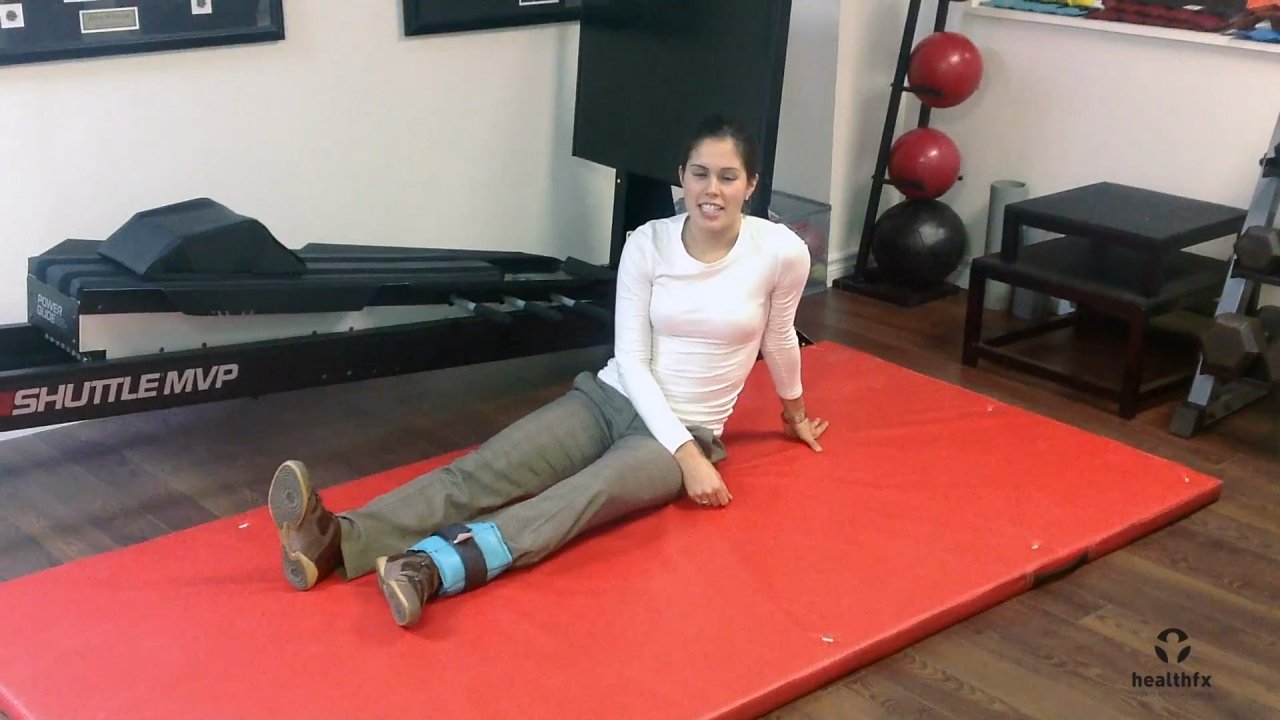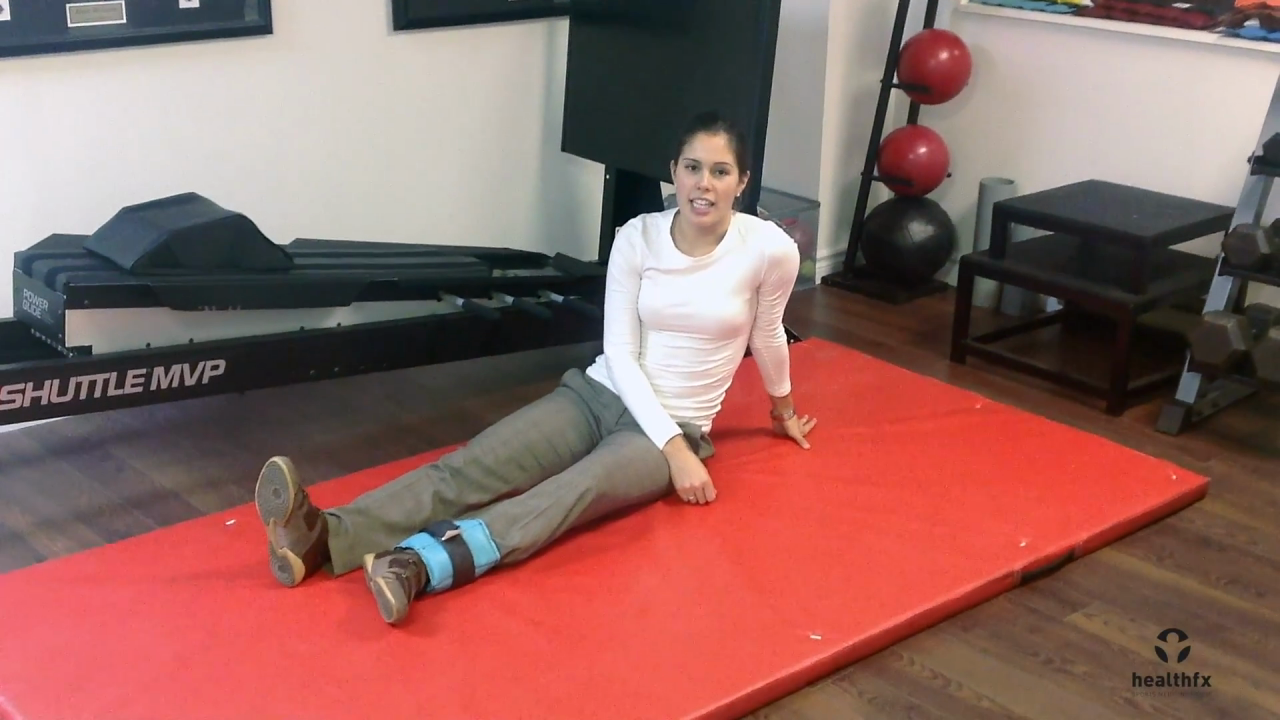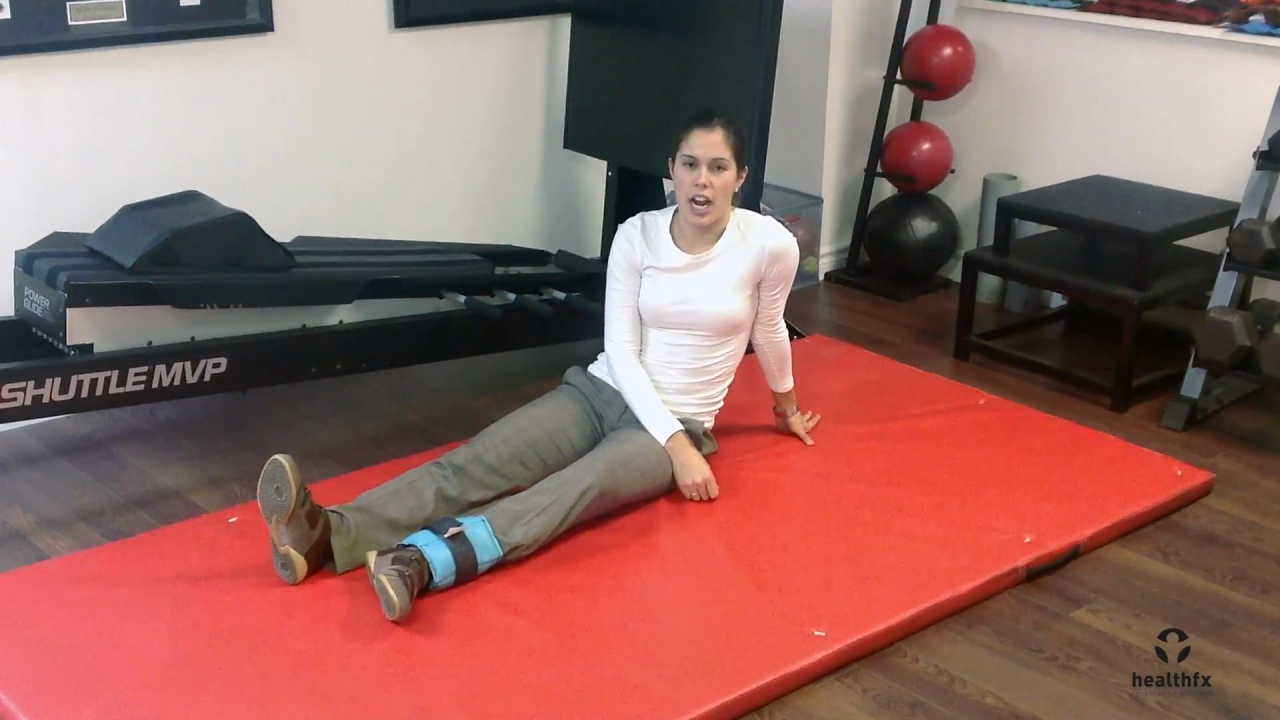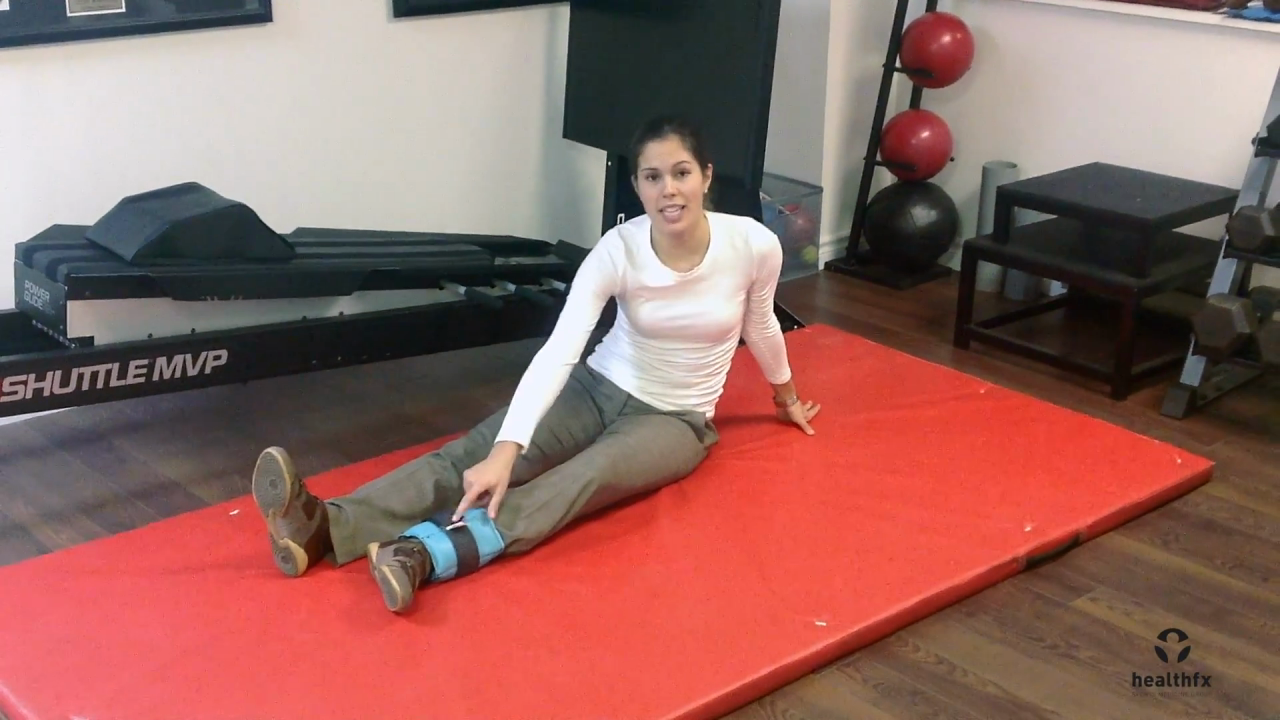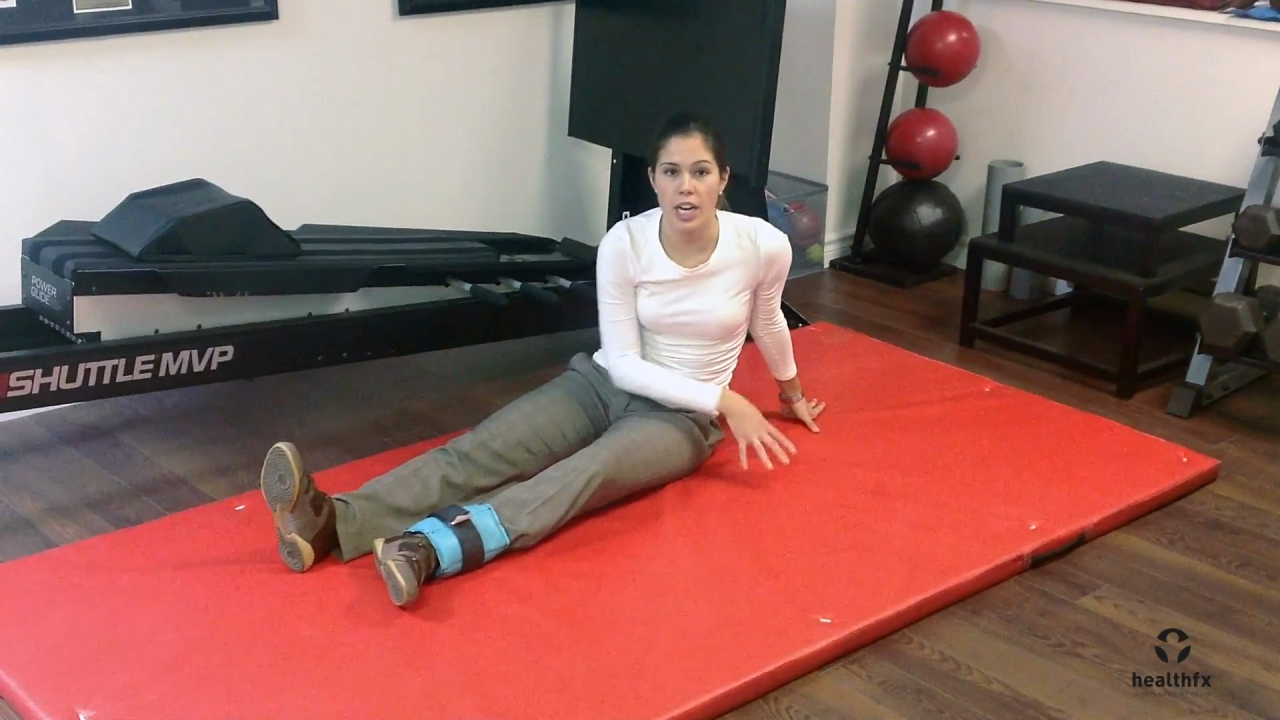
dt=1s
person 1, frame 1
left shoulder: (781, 252)
right shoulder: (647, 242)
left elbow: (779, 339)
right elbow: (631, 360)
left wrist: (793, 411)
right wrist: (688, 455)
left hip: (687, 430)
right hip: (608, 396)
left knee: (592, 491)
right knee: (482, 469)
left ankle: (432, 567)
right ankle: (336, 539)
person 1, frame 2
left shoulder: (770, 249)
right shoulder: (637, 236)
left elbow: (767, 335)
right elbow: (620, 354)
left wrist: (783, 409)
right wrist: (672, 448)
left hip: (677, 426)
right hip: (598, 393)
left knee: (580, 488)
right knee: (471, 465)
left ankle: (420, 564)
right ankle: (324, 535)
person 1, frame 3
left shoulder: (769, 244)
right shoulder: (637, 234)
left elbow: (769, 332)
right elbow: (621, 351)
left wrist: (786, 406)
right wrist: (674, 445)
left hip: (680, 422)
right hip: (599, 390)
left knee: (585, 484)
right knee: (475, 462)
left ankle: (422, 562)
right ankle: (325, 532)
person 1, frame 4
left shoulder: (754, 245)
right shoulder: (616, 251)
left elbow: (759, 326)
right elbow: (558, 352)
left wrist: (786, 396)
right wrist: (506, 450)
left hip: (673, 421)
right hip: (599, 387)
left knee: (591, 475)
right knee: (473, 453)
left ankle: (425, 553)
right ankle: (324, 525)
person 1, frame 5
left shoulder: (764, 247)
right shoulder: (623, 244)
left elbow: (767, 322)
right elbow: (623, 365)
left wrist: (791, 393)
right wrist: (723, 400)
left hip: (681, 417)
right hip: (605, 383)
left knee: (595, 470)
right knee: (479, 449)
left ankle: (430, 548)
right ankle: (331, 521)
